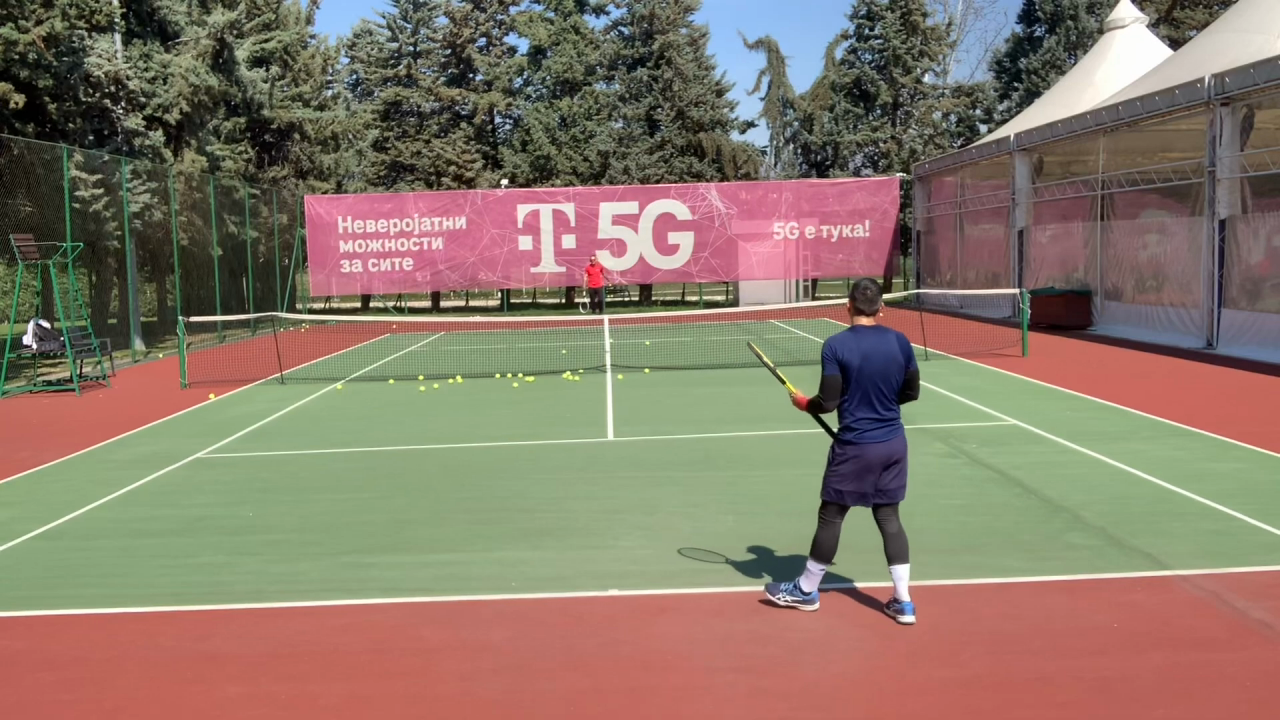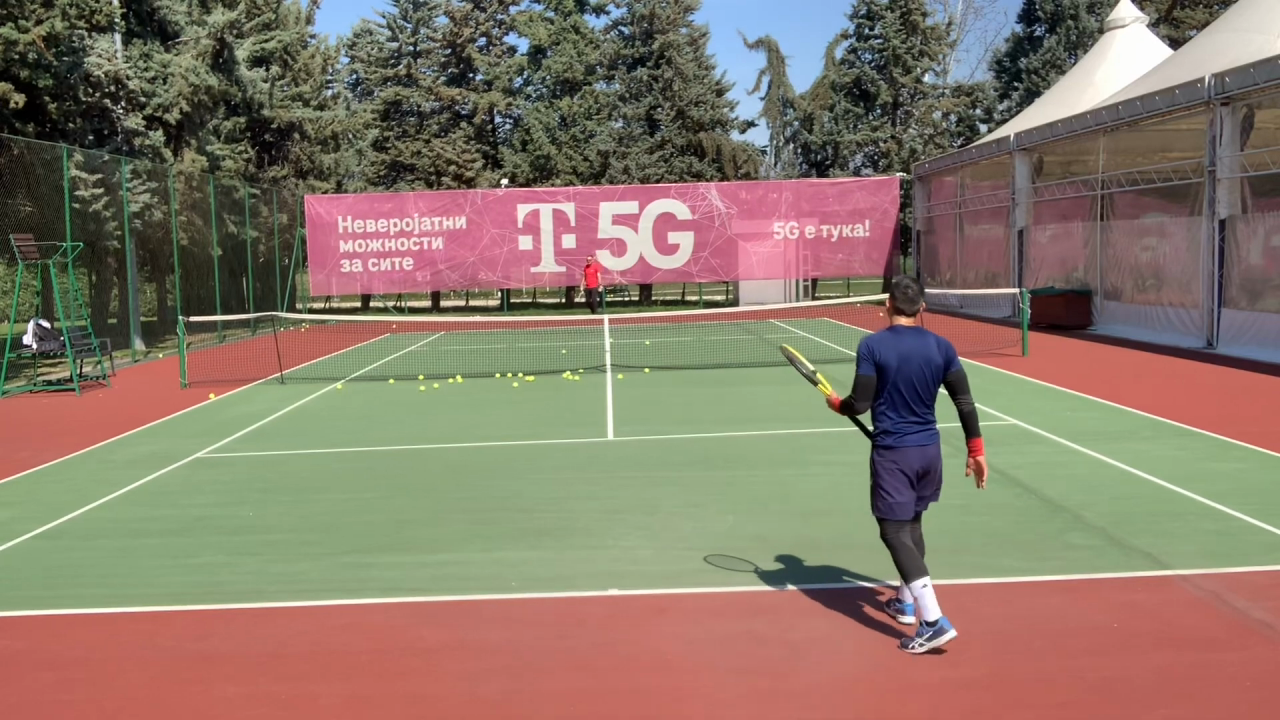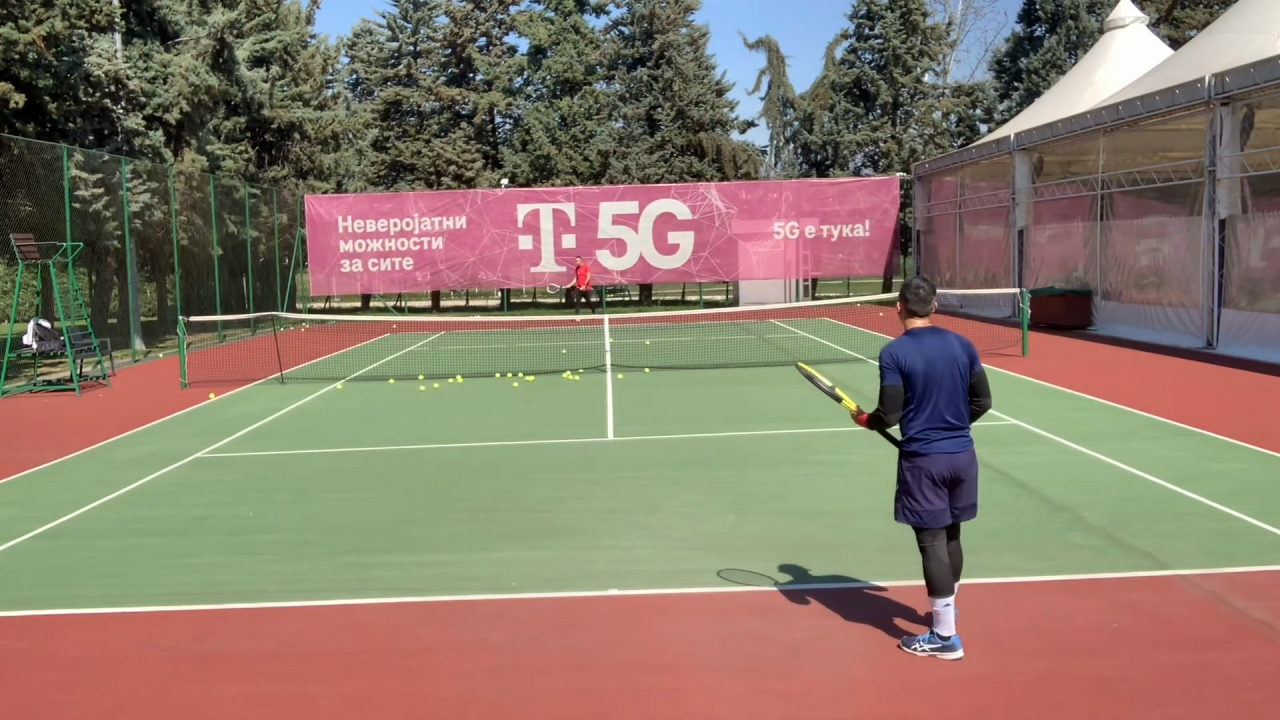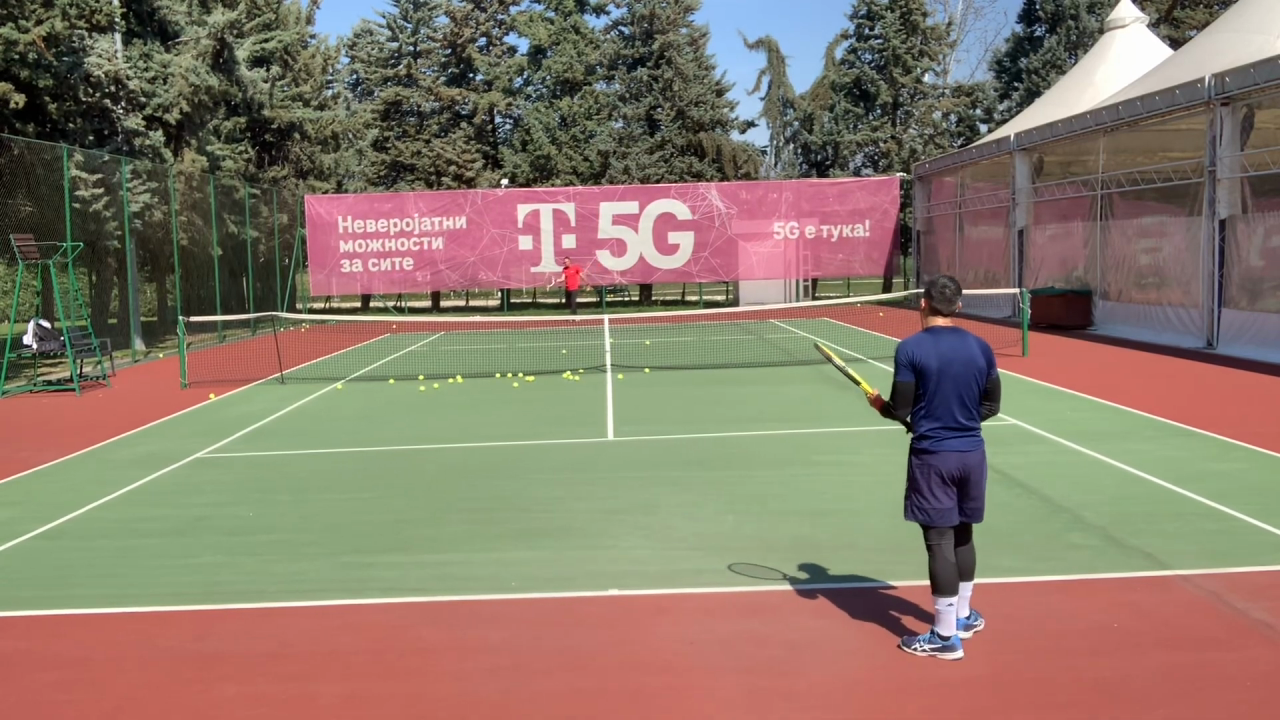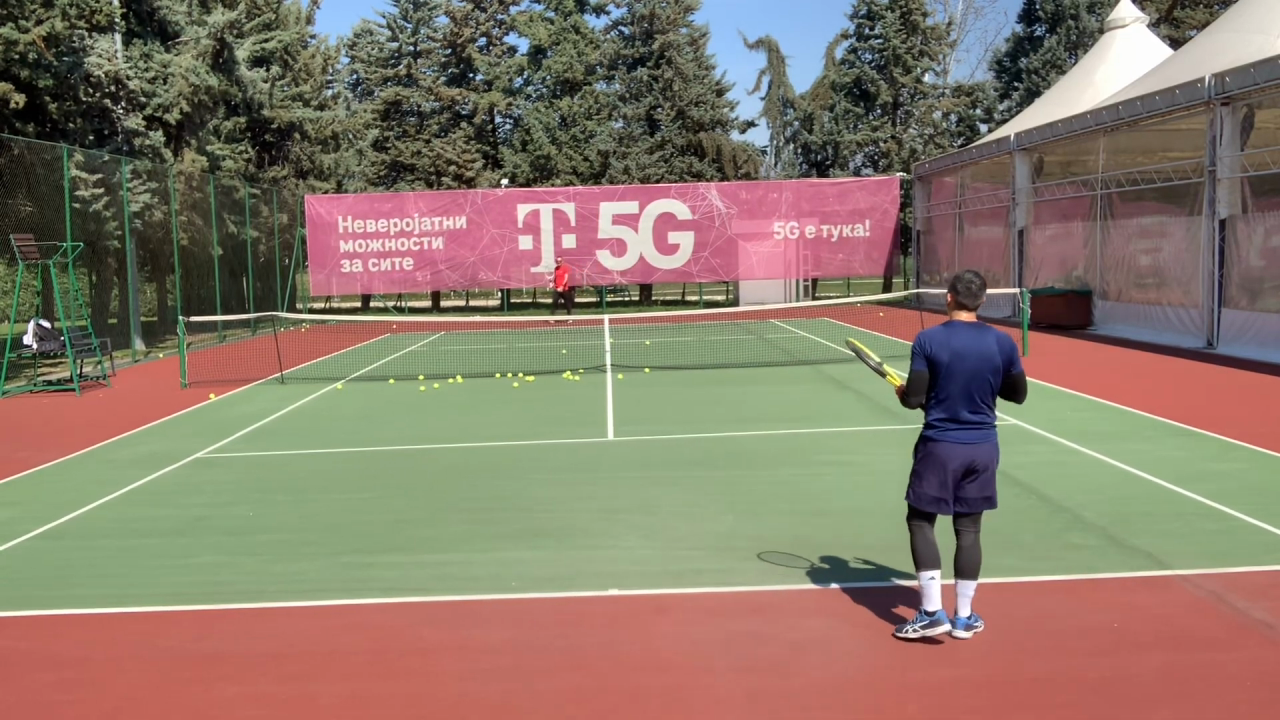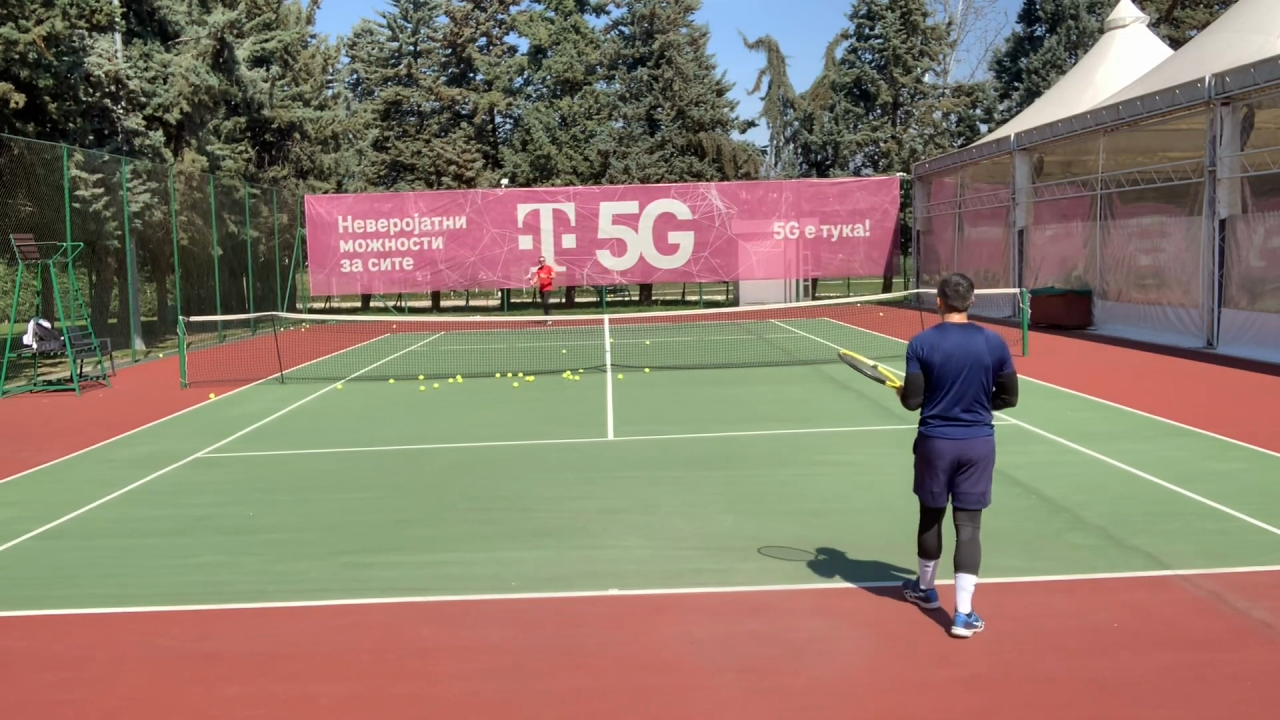
dt=0.5s
person 1, frame 1
left shoulder: (836, 345)
right shoulder: (901, 343)
left elbow: (828, 402)
right elbow: (912, 393)
left wrist: (802, 402)
left hip: (855, 446)
right hip: (893, 442)
left knee: (831, 516)
right knee: (889, 518)
left ankle: (806, 590)
right ankle: (904, 602)
person 1, frame 2
left shoulder: (872, 345)
right shoulder: (942, 346)
left elbow: (858, 404)
right elbow: (965, 403)
left wrist: (836, 404)
right wrist: (976, 450)
left hip: (893, 452)
right hip: (929, 449)
left knee: (895, 532)
right knee: (911, 527)
left ankle: (935, 621)
right ankle: (906, 603)
person 1, frame 3
left shoulder: (894, 353)
right shoulder: (963, 345)
left elbow: (889, 416)
right elbow: (982, 402)
left wrist: (863, 419)
left hip: (922, 458)
right hip: (962, 454)
left knee: (932, 543)
right knee: (951, 535)
left ankle: (945, 636)
right ankle: (945, 612)
person 1, frame 4
left shoulder: (910, 349)
right shoulder: (981, 348)
left elbow: (899, 410)
right elbow: (992, 405)
left wrist: (878, 403)
left hip: (932, 457)
right hip: (972, 453)
left knee: (940, 542)
right knee: (962, 535)
left ankle: (945, 636)
right ankle: (963, 616)
person 1, frame 5
left shoulder: (928, 340)
right shoulder: (1003, 343)
left elbow: (913, 399)
right elbow: (1018, 394)
left wrist: (902, 392)
left hip: (939, 446)
right hip: (983, 447)
left knee: (920, 522)
right knee: (969, 530)
left ankle: (932, 612)
right ankle: (964, 616)
person 1, frame 6
left shoulder: (921, 343)
right shoulder: (995, 343)
left elbow: (912, 400)
right elbow: (1009, 397)
left wrist: (902, 392)
left hip: (935, 443)
right hip: (978, 443)
left knee: (930, 517)
right knee: (968, 527)
left ankle: (926, 588)
right ankle: (964, 613)
